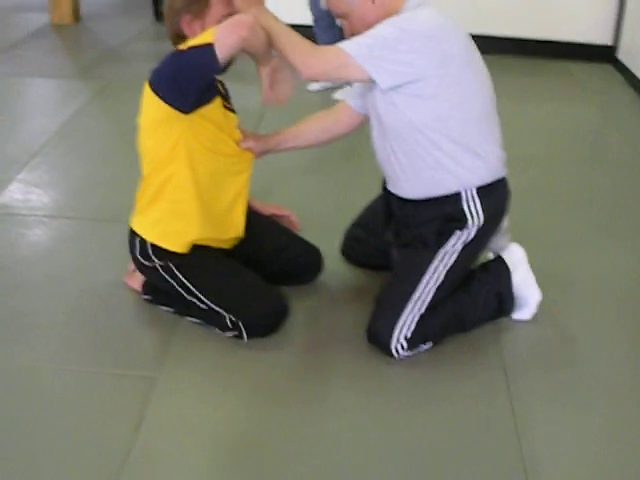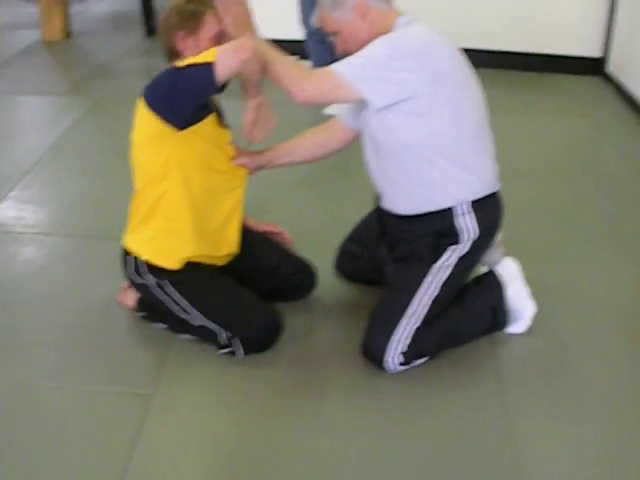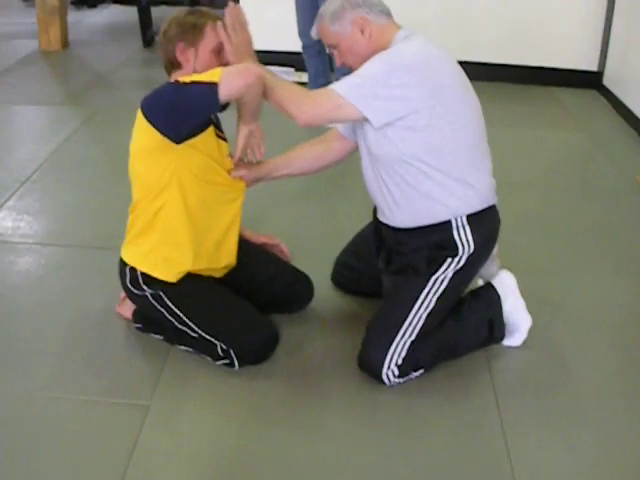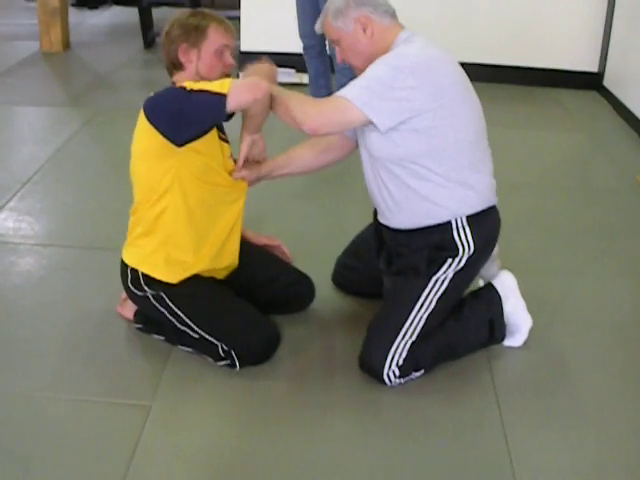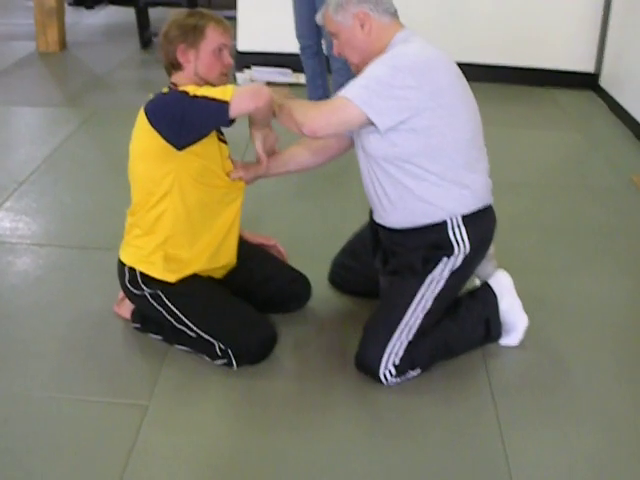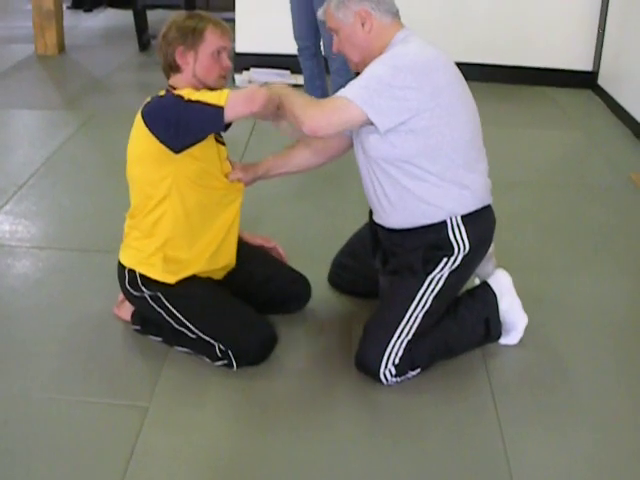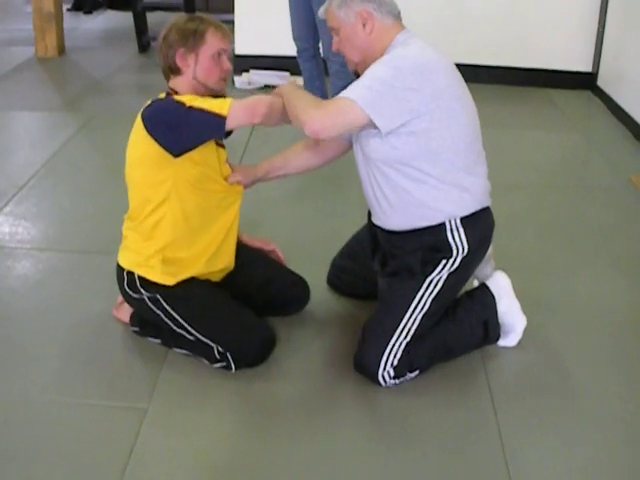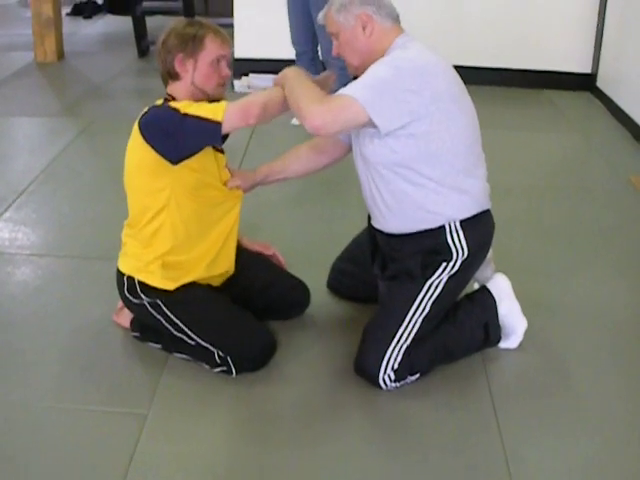
dt=0.2s
person 1, frame 1
left shoulder: (416, 32)
right shoulder: (396, 43)
left elbow: (313, 65)
right elbow: (342, 116)
right wrist: (268, 143)
left hip: (459, 206)
right hip: (413, 194)
left knee: (393, 337)
right knee: (358, 249)
left ankle: (502, 282)
right ankle: (458, 253)
person 1, frame 2
left shoulder: (407, 50)
right shoulder: (389, 57)
left elbow: (306, 88)
right elbow: (336, 132)
left wrist: (254, 44)
right wrist: (262, 159)
left hip: (453, 220)
right hip: (406, 210)
left knee: (388, 352)
right knee: (351, 264)
left ankle: (496, 295)
right ankle: (451, 268)
person 1, frame 3
left shoulder: (405, 65)
right shoulder: (389, 70)
left elbow: (307, 110)
right elbow: (332, 144)
left wrist: (255, 72)
right wrist: (260, 171)
left hip: (451, 233)
right hip: (405, 222)
left knee: (383, 363)
right knee: (348, 276)
left ankle: (493, 307)
right ankle: (448, 281)
person 1, frame 4
left shoulder: (408, 67)
right shoulder: (392, 69)
left elbow: (314, 119)
right elbow: (333, 142)
left wrist: (266, 90)
right wrist: (261, 170)
left hip: (451, 234)
right hip: (406, 222)
left knee: (384, 363)
right knee: (349, 276)
left ankle: (494, 306)
right ankle: (449, 281)
person 1, frame 5
left shoulder: (407, 66)
right shoulder: (390, 67)
left elbow: (317, 123)
right elbow: (331, 141)
left wrist: (276, 102)
right wrist: (259, 169)
left hip: (447, 232)
right hip: (401, 222)
left knee: (381, 362)
right knee: (344, 276)
left ankle: (490, 307)
right ankle: (443, 280)
person 1, frame 6
left shoulder: (407, 66)
right shoulder: (390, 67)
left elbow: (317, 122)
right elbow: (329, 141)
left wrist: (279, 93)
right wrist: (258, 170)
left hip: (446, 233)
right hip: (401, 222)
left knee: (381, 362)
right knee: (345, 275)
left ankle: (490, 305)
right ankle: (450, 278)
person 1, frame 7
left shoulder: (407, 68)
right shoulder: (389, 70)
left elbow: (320, 124)
right elbow: (329, 143)
left wrist: (288, 91)
right wrist: (257, 173)
left hip: (446, 235)
right hip: (400, 224)
left knee: (378, 364)
right knee: (344, 278)
left ankle: (488, 308)
right ankle: (447, 281)
person 1, frame 8
left shoulder: (406, 69)
right shoulder: (387, 73)
left elbow: (320, 119)
right elbow: (328, 145)
left wrist: (291, 77)
right wrist: (255, 177)
left hip: (445, 238)
right hip: (399, 227)
left knee: (380, 368)
right knee: (344, 281)
left ankle: (489, 311)
right ankle: (449, 284)
person 2, frame 1
left shoulder: (212, 87)
right shoulder: (173, 77)
right elbow: (242, 28)
left wrist: (252, 207)
right wrist: (268, 62)
left hip: (220, 225)
right hip: (169, 241)
left knee: (306, 263)
right knee: (264, 316)
right ankle: (152, 281)
person 2, frame 2
left shoulder: (204, 103)
right shoulder: (166, 92)
right elbow: (242, 52)
left wrist: (245, 223)
right wrist: (255, 96)
left hip: (215, 241)
right hip: (164, 258)
left knee: (298, 279)
right knee: (258, 332)
right ankle: (147, 298)
person 2, frame 3
left shoulder: (203, 115)
right shoulder: (163, 105)
right elbow: (246, 76)
left wrist: (243, 236)
right wrist: (247, 123)
left hip: (212, 254)
right hip: (160, 269)
left knee: (297, 291)
right knee: (256, 343)
left ankle: (204, 297)
right ankle: (143, 310)
person 2, frame 4
left shoulder: (204, 116)
right shoulder: (166, 107)
right elbow: (256, 91)
left wrist: (245, 237)
right wrist: (251, 132)
left hip: (213, 254)
right hip: (161, 270)
left knee: (298, 292)
right knee: (257, 343)
right ankle: (144, 309)
person 2, frame 5
left shoulder: (201, 115)
right shoulder: (167, 109)
right elbow: (258, 98)
left wrist: (243, 237)
right wrist: (260, 127)
left hip: (209, 253)
right hip: (159, 269)
left knee: (294, 290)
right knee: (254, 342)
left ankle: (202, 297)
right ankle: (142, 309)
person 2, frame 6
left shoulder: (198, 116)
right shoulder: (164, 112)
right elbow: (254, 101)
left wrist: (241, 237)
left hip: (209, 255)
right hip: (158, 271)
left knee: (294, 291)
right knee: (254, 344)
left ankle: (205, 298)
right ankle: (141, 311)
person 2, frame 7
left shoulder: (199, 118)
right shoulder: (164, 115)
right elbow: (256, 111)
left wrist: (240, 239)
left hip: (207, 257)
right hip: (157, 273)
left knee: (293, 294)
right knee: (253, 346)
left ankle: (206, 300)
right ankle: (140, 313)
person 2, frame 8
left shoulder: (202, 122)
right shoulder: (162, 122)
right elbow: (250, 112)
left wrist: (241, 244)
left hip: (209, 262)
right hip: (158, 278)
left knee: (293, 298)
right knee: (254, 349)
left ankle: (208, 305)
right ankle: (142, 318)
